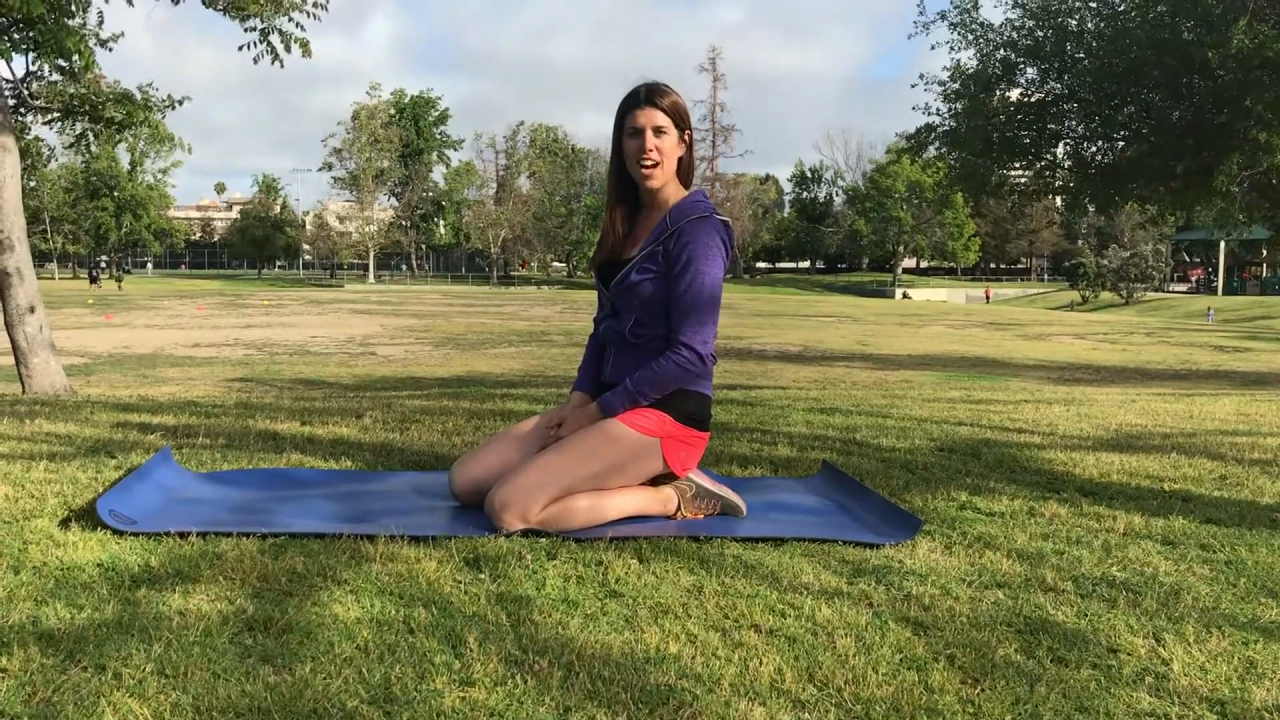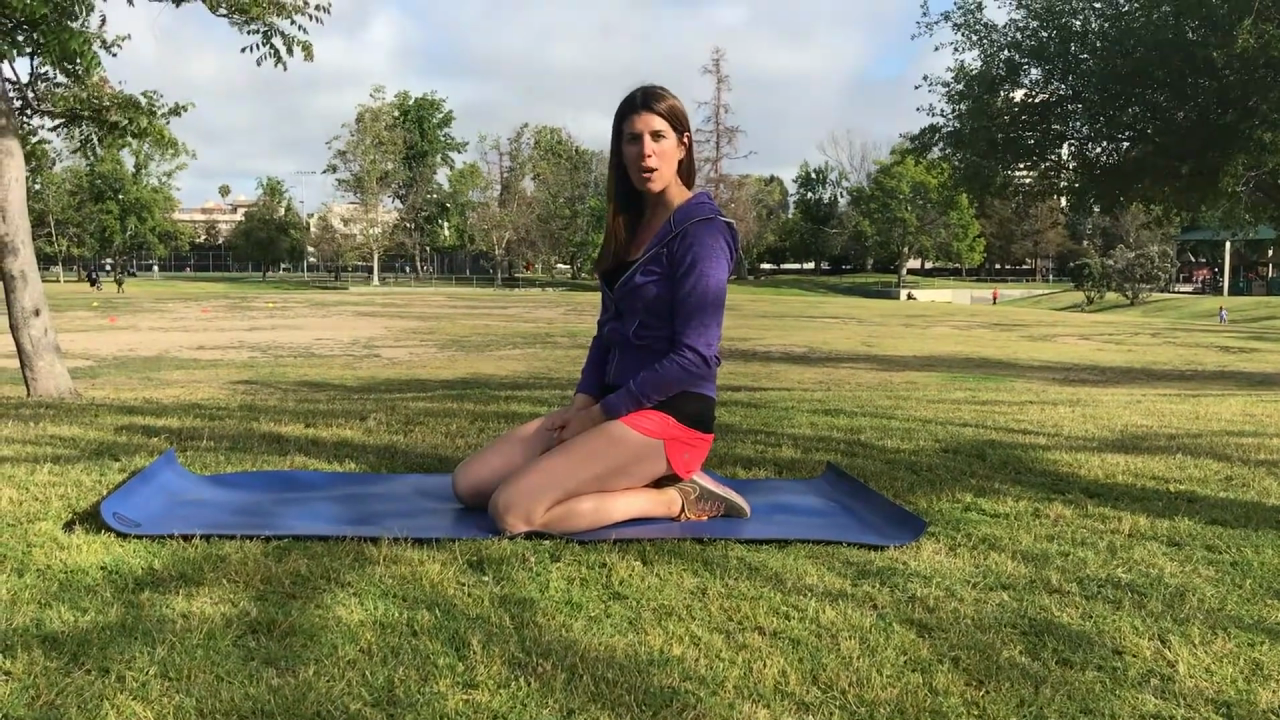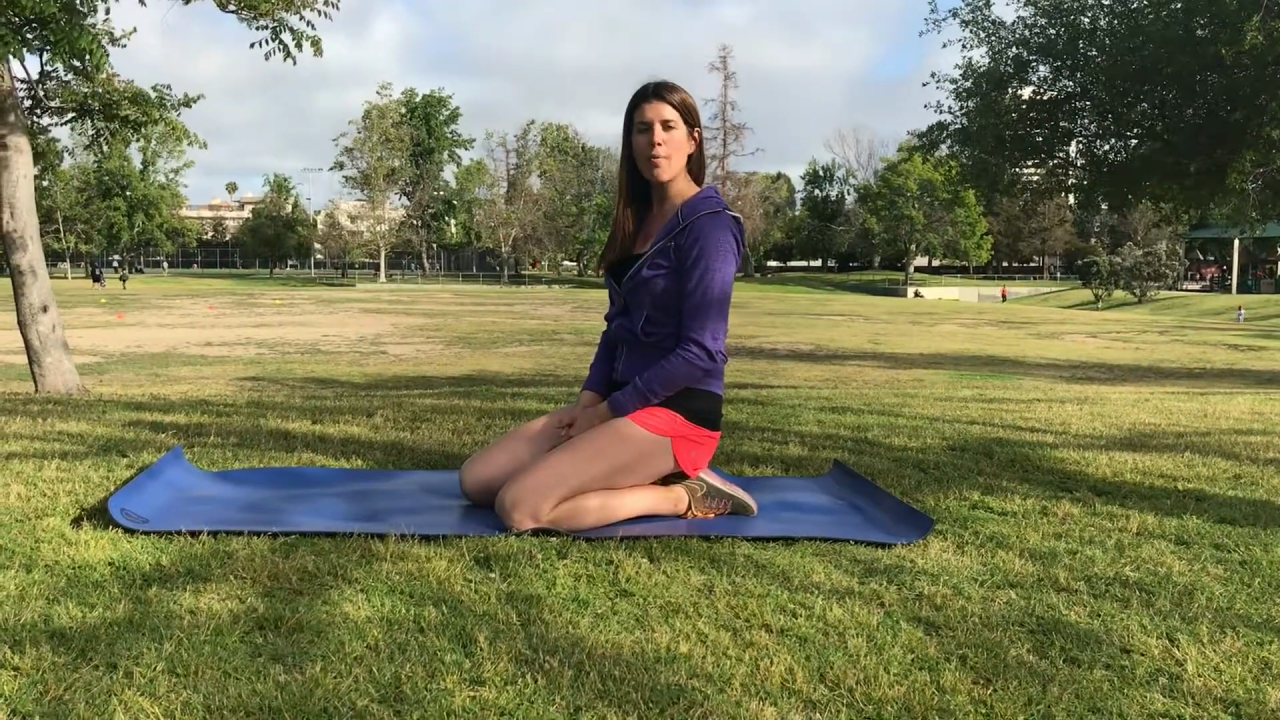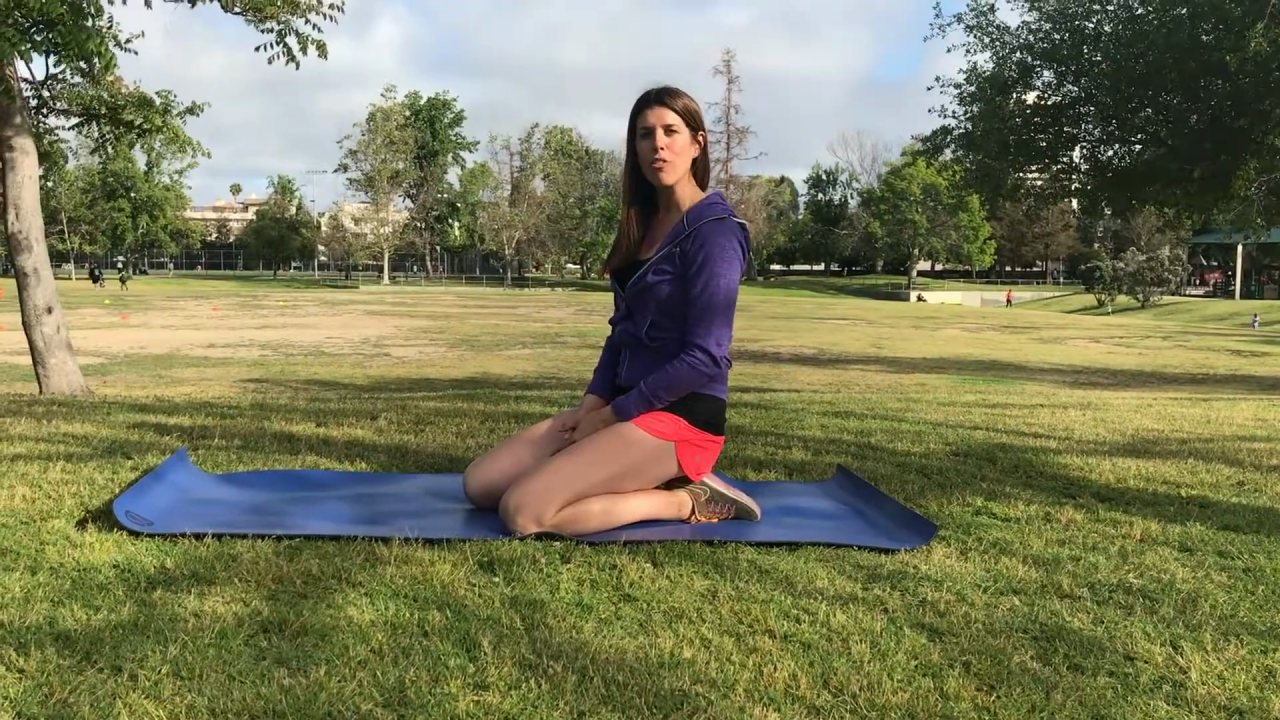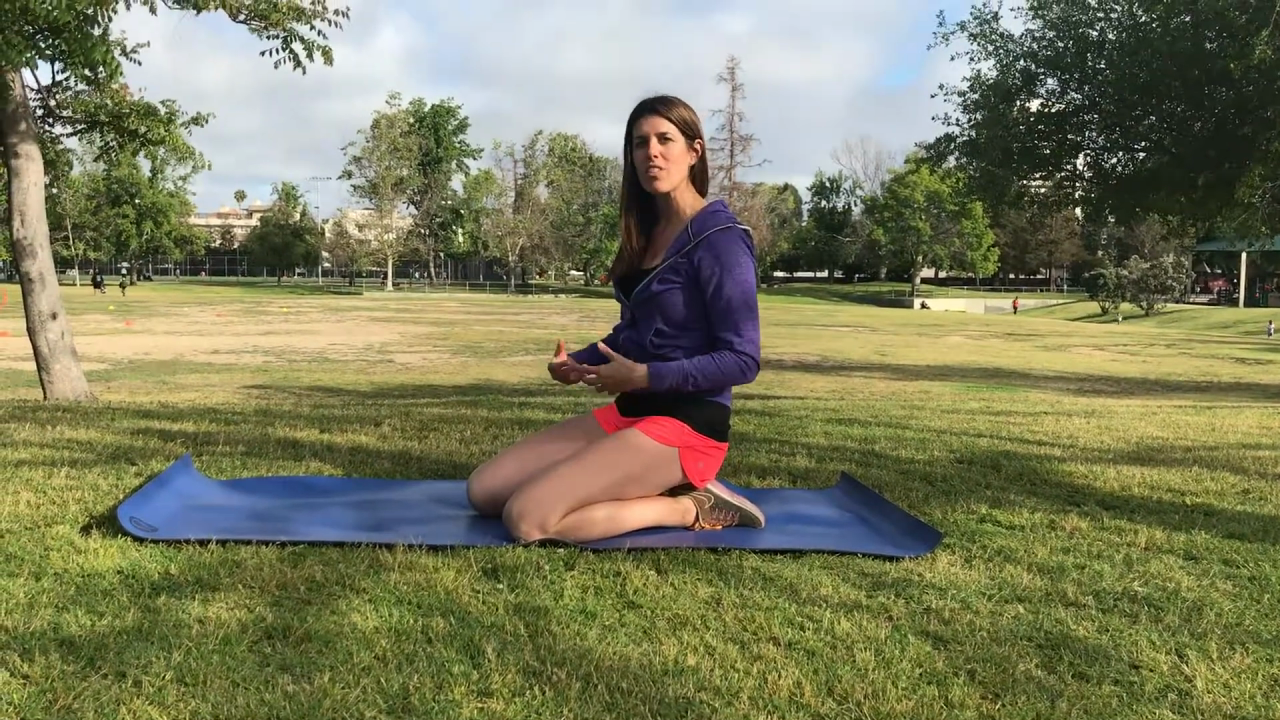
dt=0.5s
person 1, frame 1
left shoulder: (697, 230)
right shoulder: (626, 221)
left elbow: (690, 354)
left wrist: (597, 411)
right wrist: (577, 399)
left hip: (665, 414)
right hip: (609, 401)
left knee: (509, 507)
right knee: (466, 480)
left ankle: (671, 497)
right ankle: (645, 478)
person 1, frame 2
left shoulder: (701, 232)
right shoulder: (630, 224)
left elbow: (694, 356)
left wrist: (600, 413)
right wrist: (581, 402)
left hip: (670, 415)
right hip: (615, 403)
left knee: (512, 510)
right knee: (469, 482)
left ankle: (675, 499)
right ankle: (651, 480)
person 1, frame 3
left shoulder: (708, 226)
right shoulder: (636, 219)
left elbow: (701, 351)
left wrist: (607, 410)
right wrist: (588, 399)
left hip: (677, 412)
right hip: (623, 398)
left knee: (519, 507)
right knee: (475, 479)
left ankle: (682, 496)
right ankle: (655, 476)
person 1, frame 4
left shoulder: (713, 231)
right shoulder: (642, 225)
left elbow: (705, 357)
left wrist: (611, 415)
right wrist: (592, 403)
left hip: (682, 417)
right hip: (627, 404)
left knee: (523, 511)
right knee: (480, 483)
left ankle: (685, 500)
right ankle: (660, 483)
person 1, frame 5
left shoulder: (719, 239)
right shoulder: (645, 232)
left elbow: (742, 359)
left wrist: (645, 377)
right wrist: (576, 362)
left hip: (686, 424)
right hip: (633, 410)
left knee: (526, 518)
right knee: (483, 488)
left ankle: (689, 507)
right ankle: (661, 488)
